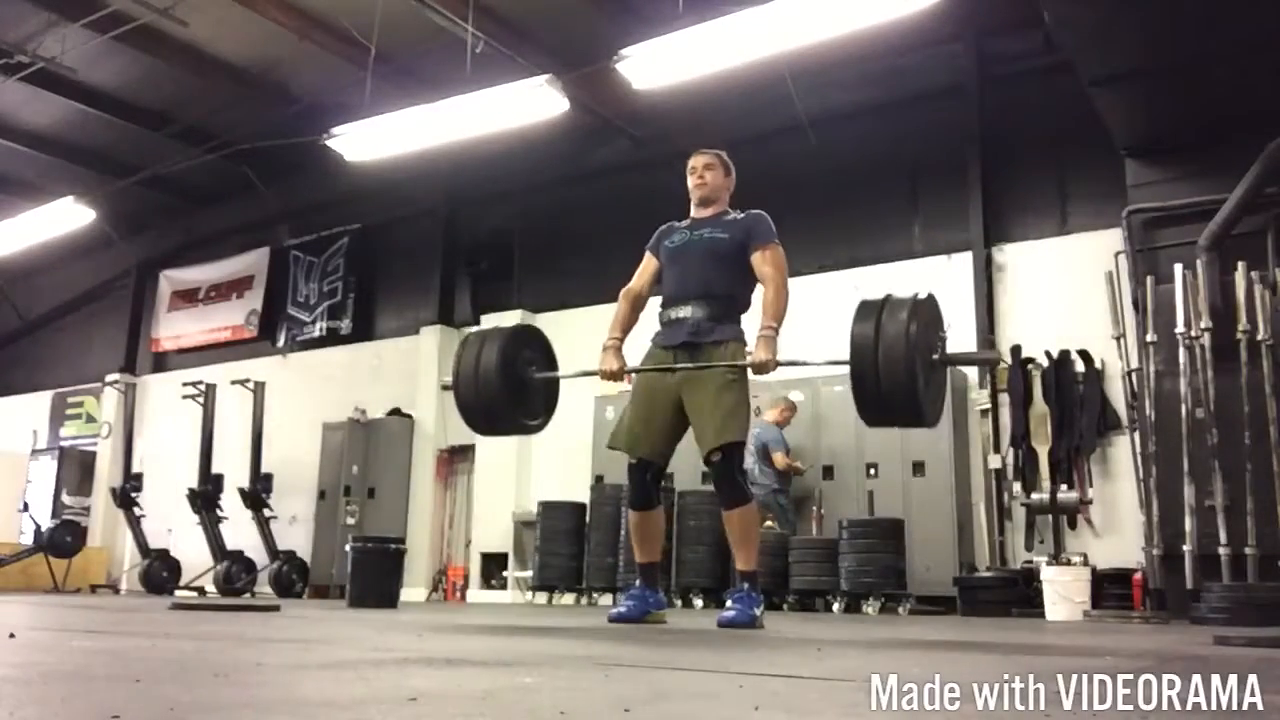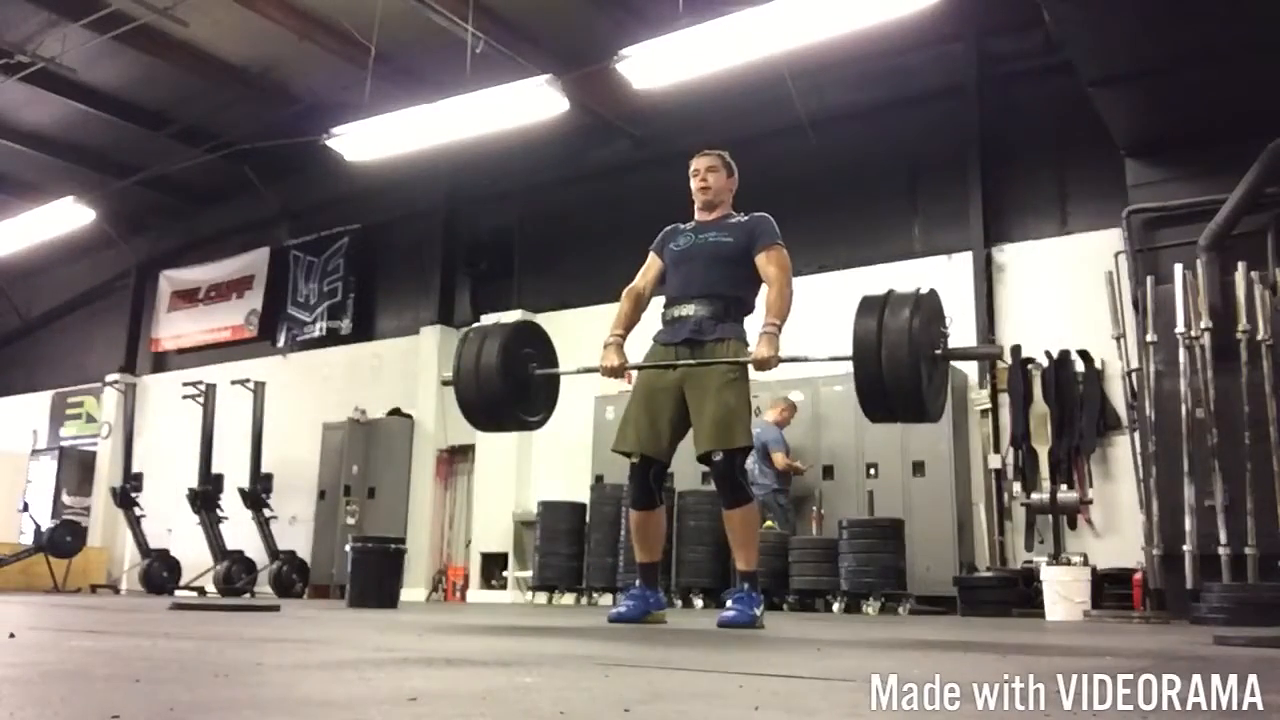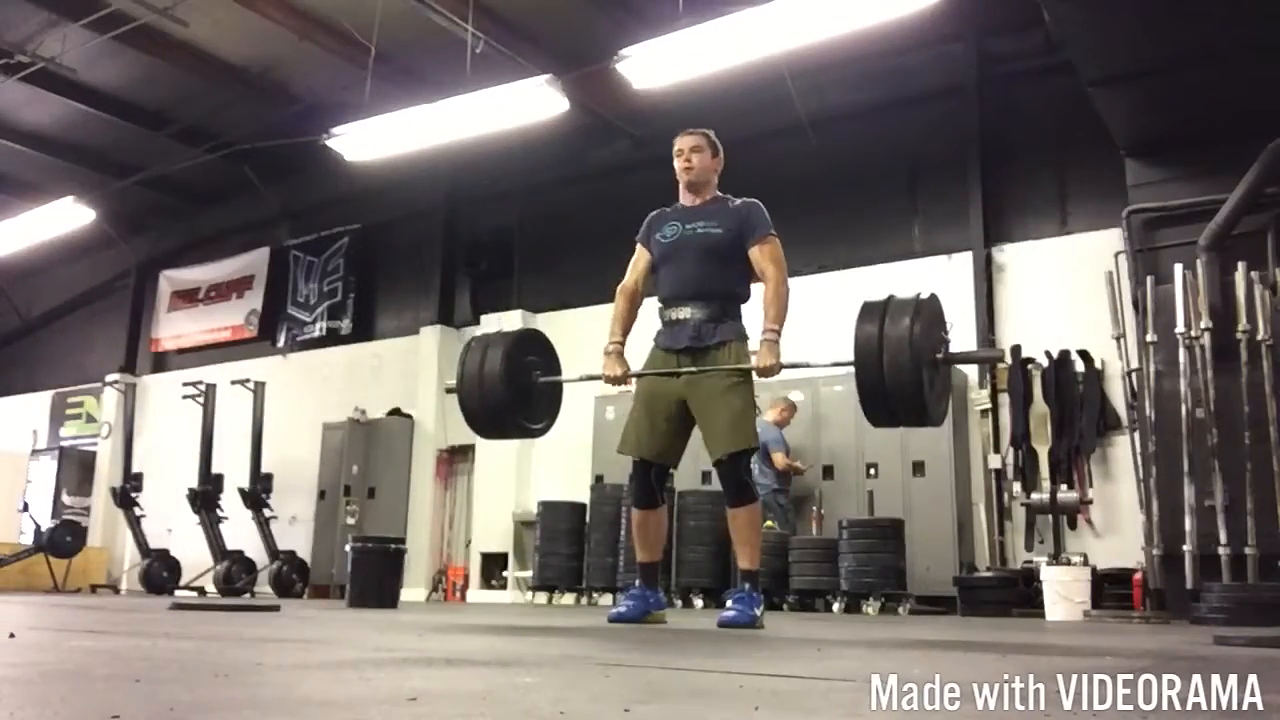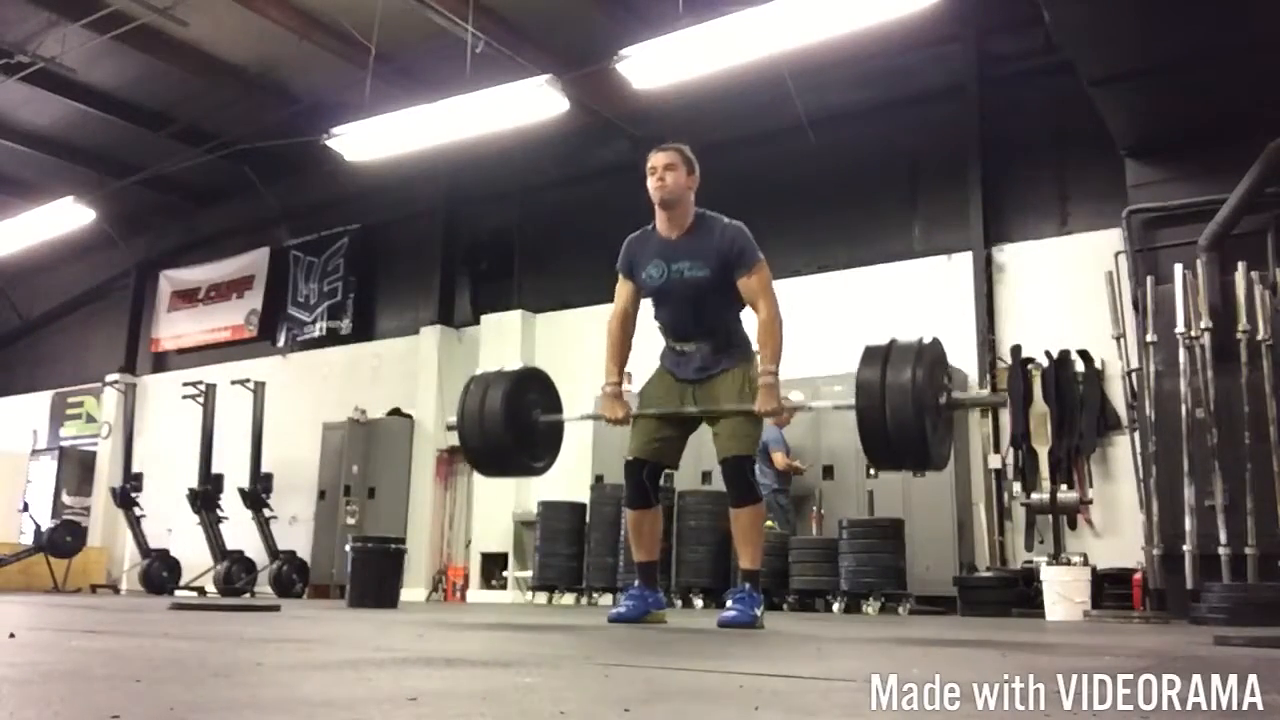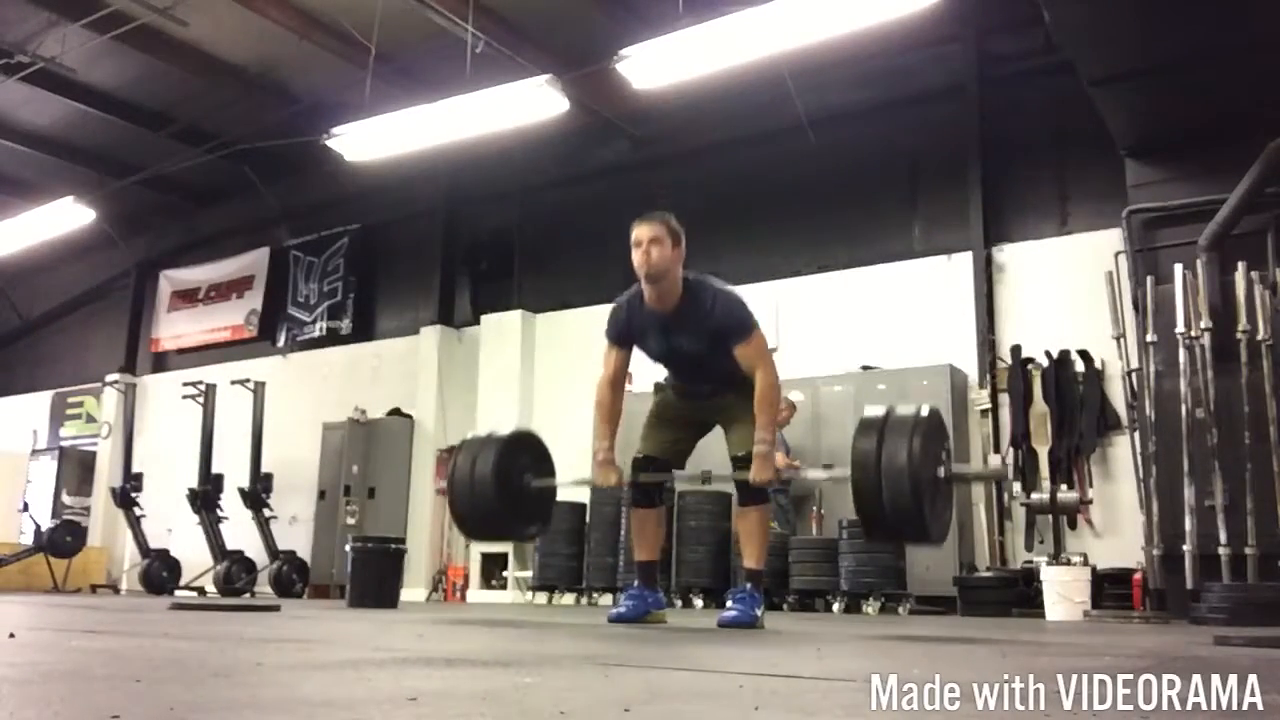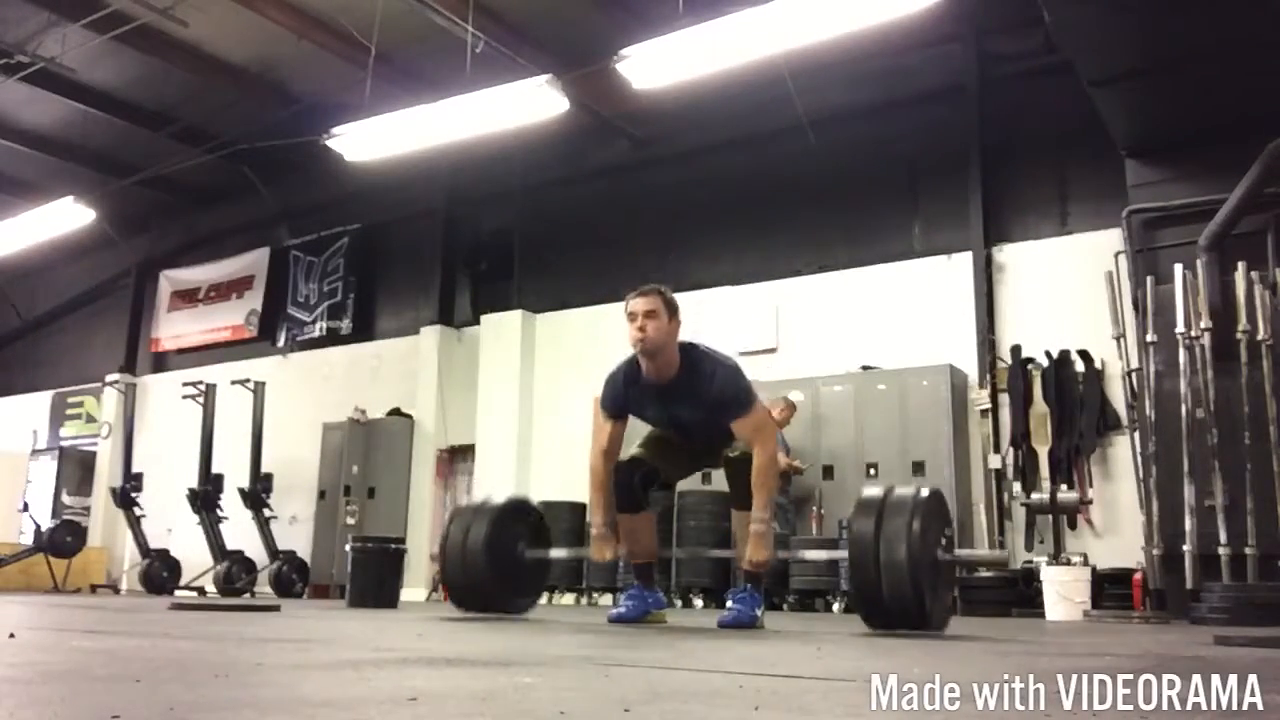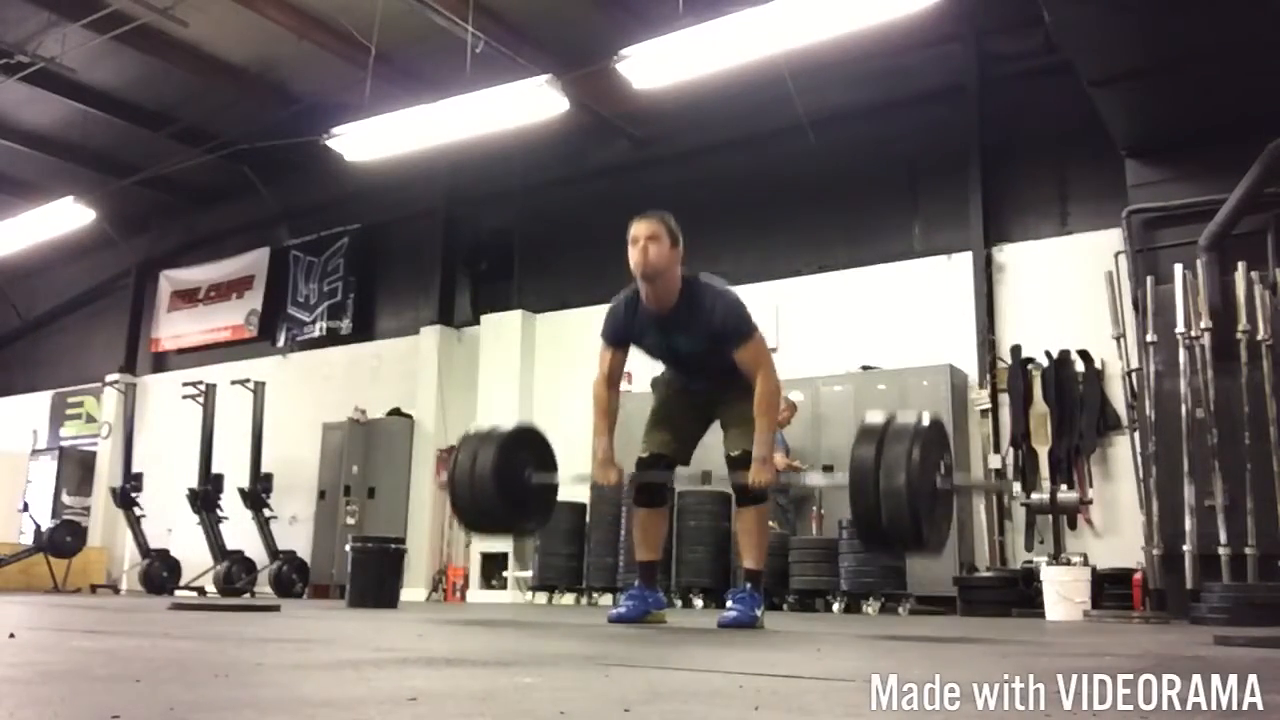
dt=0.3s
person 1, frame 1
left shoulder: (750, 224)
right shoulder: (667, 234)
left elbow: (774, 280)
right elbow: (634, 291)
left wrist: (767, 338)
right wrist: (613, 344)
left hip: (718, 351)
right hip: (662, 353)
left knee: (725, 466)
right knee: (641, 471)
left ankle: (747, 593)
right ankle: (647, 589)
person 1, frame 2
left shoulder: (754, 227)
right shoulder: (671, 236)
left elbow: (779, 281)
right elbow: (637, 290)
left wrist: (769, 335)
right wrist: (614, 341)
left hip: (719, 348)
right hip: (663, 350)
left knee: (726, 467)
right knee: (643, 470)
left ankle: (747, 593)
right ankle: (647, 589)
person 1, frame 3
left shoulder: (743, 213)
right shoulder: (657, 222)
left elbow: (774, 277)
right elbow: (630, 286)
left wrist: (770, 341)
right wrist: (614, 348)
left hip: (721, 350)
right hip: (664, 353)
left knee: (733, 466)
right knee: (645, 472)
left ankle: (748, 592)
right ankle: (647, 589)
person 1, frame 4
left shoulder: (727, 237)
right shoulder: (636, 247)
left elbow: (766, 308)
right elbow: (621, 318)
left wrist: (768, 380)
right wrist: (613, 387)
left hip: (728, 368)
right hip: (672, 371)
left knee: (737, 468)
right knee: (638, 471)
left ankle: (748, 592)
right ankle: (646, 590)
person 1, frame 5
left shoulder: (718, 303)
right shoulder: (626, 312)
left elbow: (764, 372)
right elbow: (610, 382)
left wrist: (764, 450)
right wrist: (603, 453)
left hip: (735, 391)
right hip: (681, 391)
left knee: (748, 471)
right knee: (644, 471)
left ankle: (749, 593)
right ankle: (646, 590)
person 1, frame 6
left shoulder: (717, 374)
right shoulder: (622, 381)
left elbow: (765, 446)
right elbow: (603, 453)
left wrist: (760, 530)
right wrist: (600, 529)
left hip: (733, 436)
right hip: (679, 438)
right knee: (627, 474)
left ankle: (749, 595)
right ankle: (645, 591)
person 1, frame 7
left shoulder: (716, 304)
right shoulder: (623, 312)
left elbow: (765, 374)
right elbow: (606, 382)
left wrist: (764, 455)
right wrist: (603, 454)
left hip: (735, 386)
right hip: (682, 386)
left knee: (745, 469)
right knee: (649, 469)
left ankle: (749, 593)
right ankle: (647, 590)
